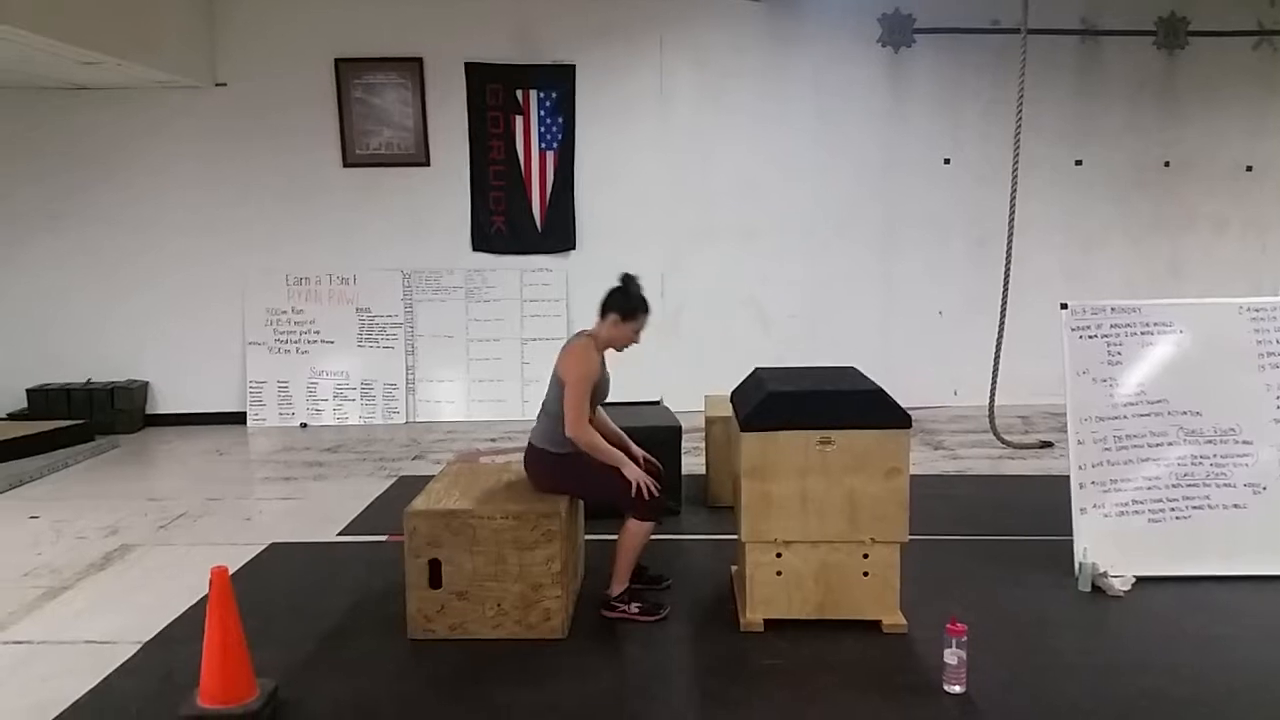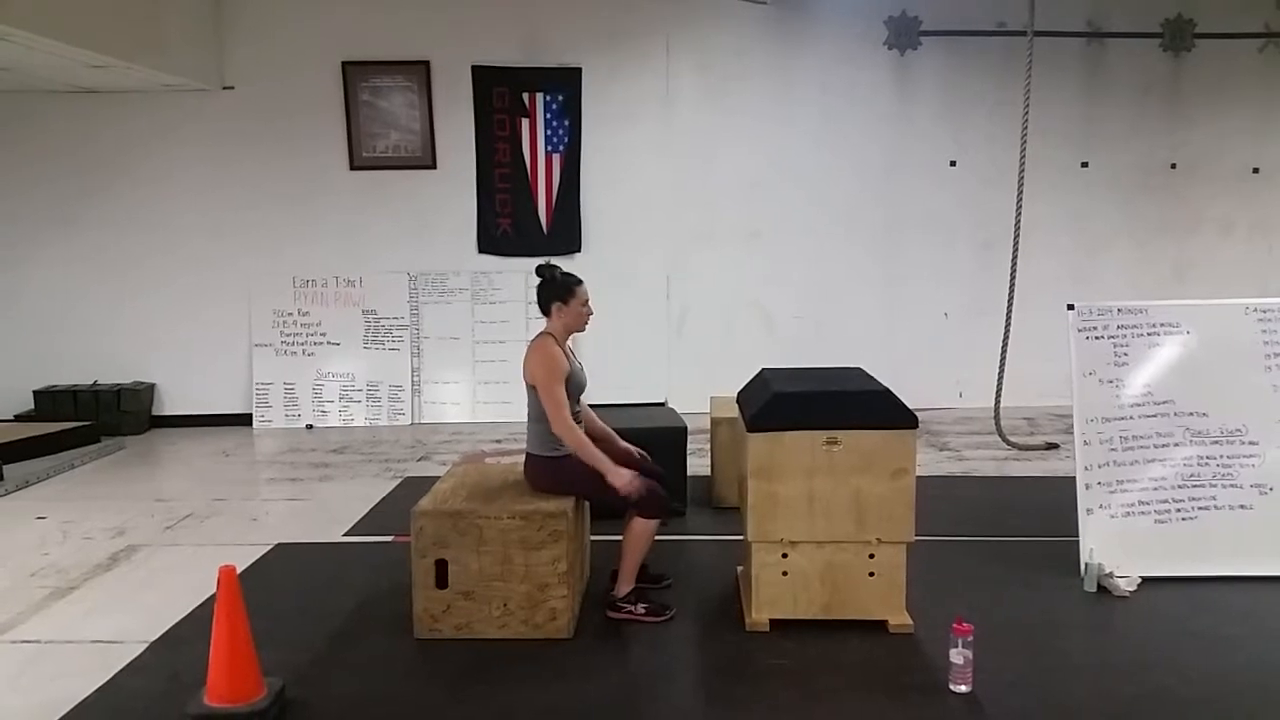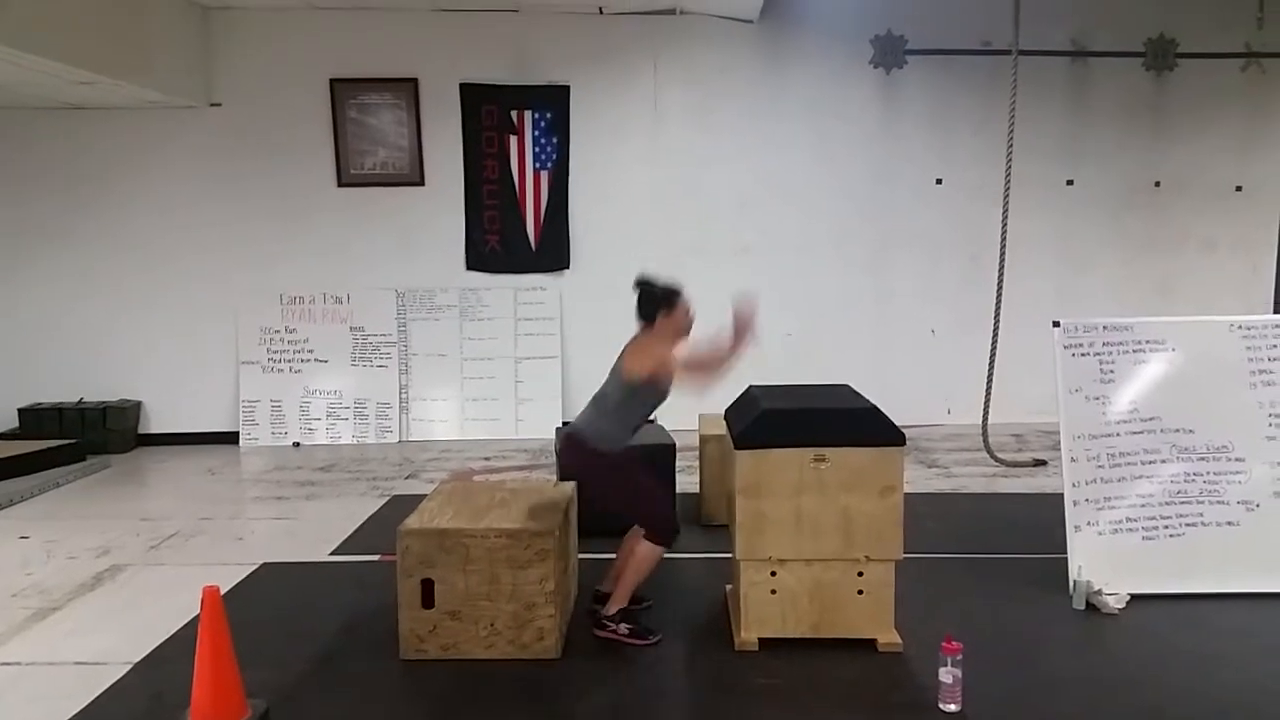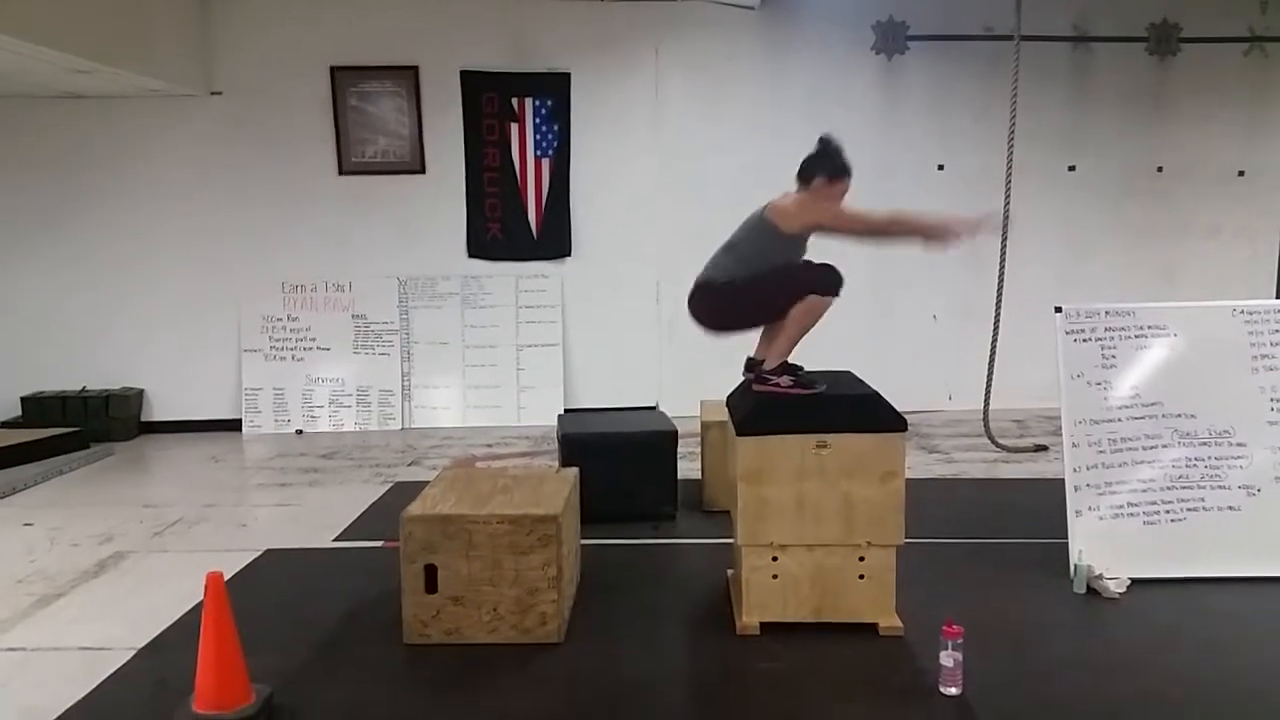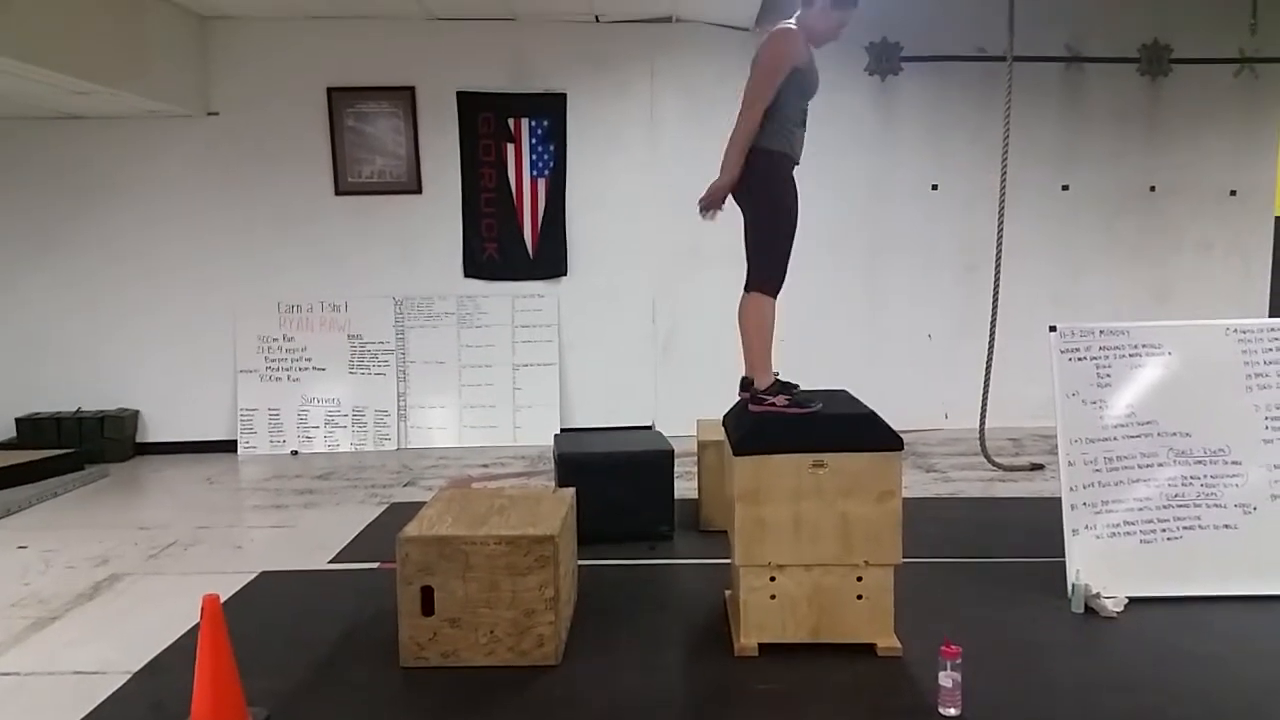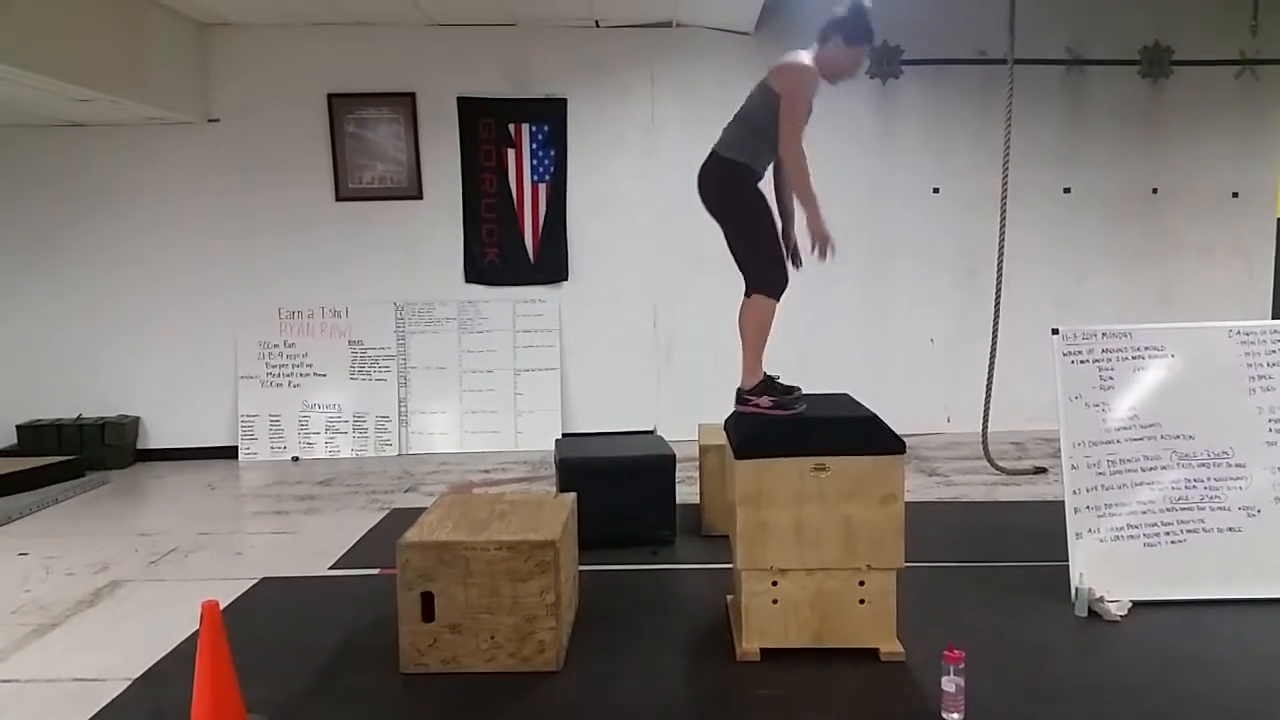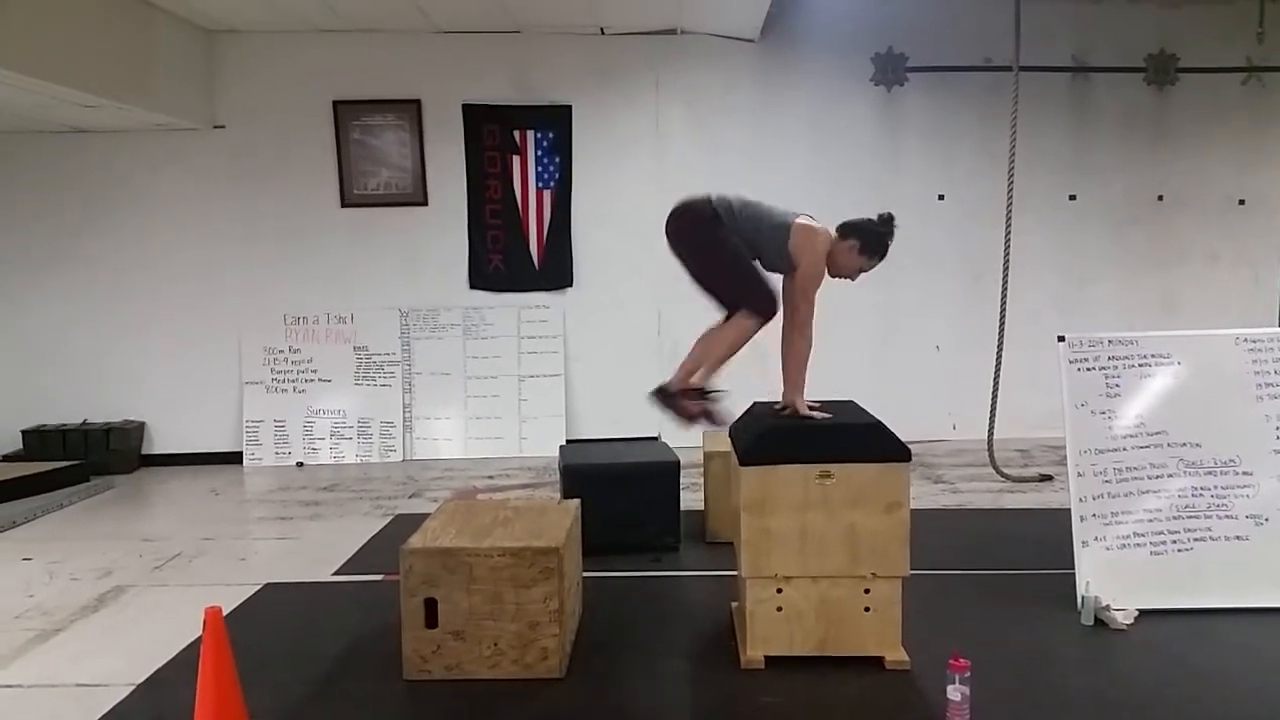
dt=0.7s
person 1, frame 1
left shoulder: (591, 346)
right shoulder: (585, 355)
right elbow: (577, 429)
left wrist: (629, 447)
right wrist: (623, 463)
left hip: (562, 451)
right hip: (551, 460)
left knee: (651, 474)
right knee: (647, 499)
left ankle: (628, 567)
right ankle: (617, 597)
person 1, frame 2
left shoulder: (559, 345)
right shoulder: (546, 352)
right elbow: (562, 425)
left wrist: (618, 444)
right wrist: (610, 468)
left hip: (566, 453)
right hip: (551, 464)
left knee: (650, 476)
right knee: (652, 499)
left ankle: (630, 567)
right ankle: (623, 597)
person 1, frame 3
left shoulder: (647, 345)
right shoulder: (654, 352)
left elbow: (689, 365)
right elbow: (702, 373)
left wrist: (729, 344)
right wrist: (737, 342)
left hip: (586, 448)
right hip: (589, 458)
left knee: (656, 515)
right knee: (664, 526)
left ankle: (608, 591)
right ankle: (611, 616)
person 1, frame 4
left shoulder: (799, 208)
right shoulder: (809, 209)
left elbow: (867, 227)
right elbow: (883, 224)
left wrist: (937, 228)
right wrist: (950, 226)
left hip: (716, 296)
right hip: (716, 302)
left knee: (799, 284)
right knee: (824, 281)
left ankle: (761, 363)
right ankle: (770, 370)
person 1, frame 5
left shoulder: (795, 44)
right shoulder: (788, 39)
left elbow: (760, 110)
right elbow: (751, 109)
left wrist: (730, 179)
right wrist: (728, 176)
left hip: (768, 170)
right hip: (765, 169)
left knee: (764, 279)
right knee: (765, 279)
left ankle: (756, 379)
right ankle: (762, 388)
person 1, frame 6
left shoulder: (799, 72)
right shoulder: (802, 72)
left elbow: (782, 154)
right elbow: (790, 149)
left wrist: (787, 226)
right wrist: (815, 218)
left hip: (730, 177)
right hip: (730, 178)
left knee: (764, 279)
right knee: (769, 278)
left ankle: (754, 379)
right ankle: (751, 389)
person 1, frame 7
left shoulder: (809, 240)
right shoulder: (816, 247)
left elbow: (794, 320)
right elbow: (801, 327)
left wrist: (790, 391)
right wrist: (796, 397)
left hip: (699, 222)
right hip: (699, 223)
left knee: (744, 312)
right knee: (760, 305)
left ankle: (679, 385)
right ankle: (690, 387)
